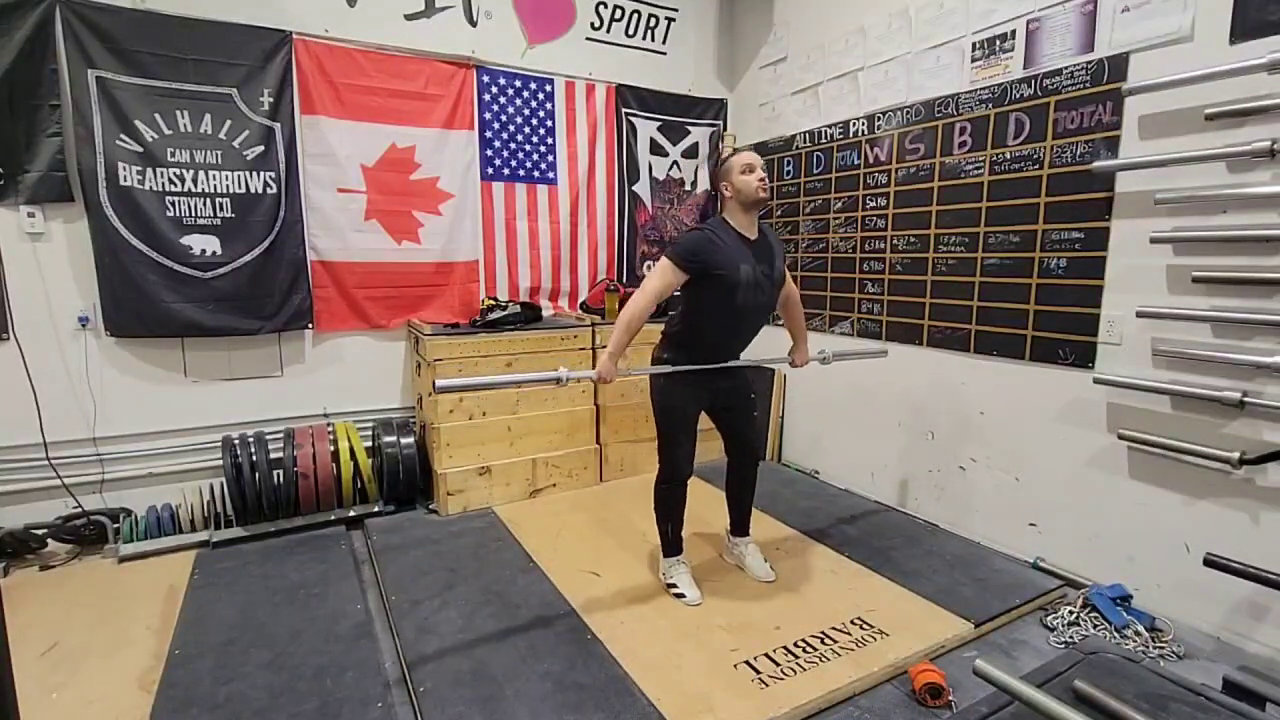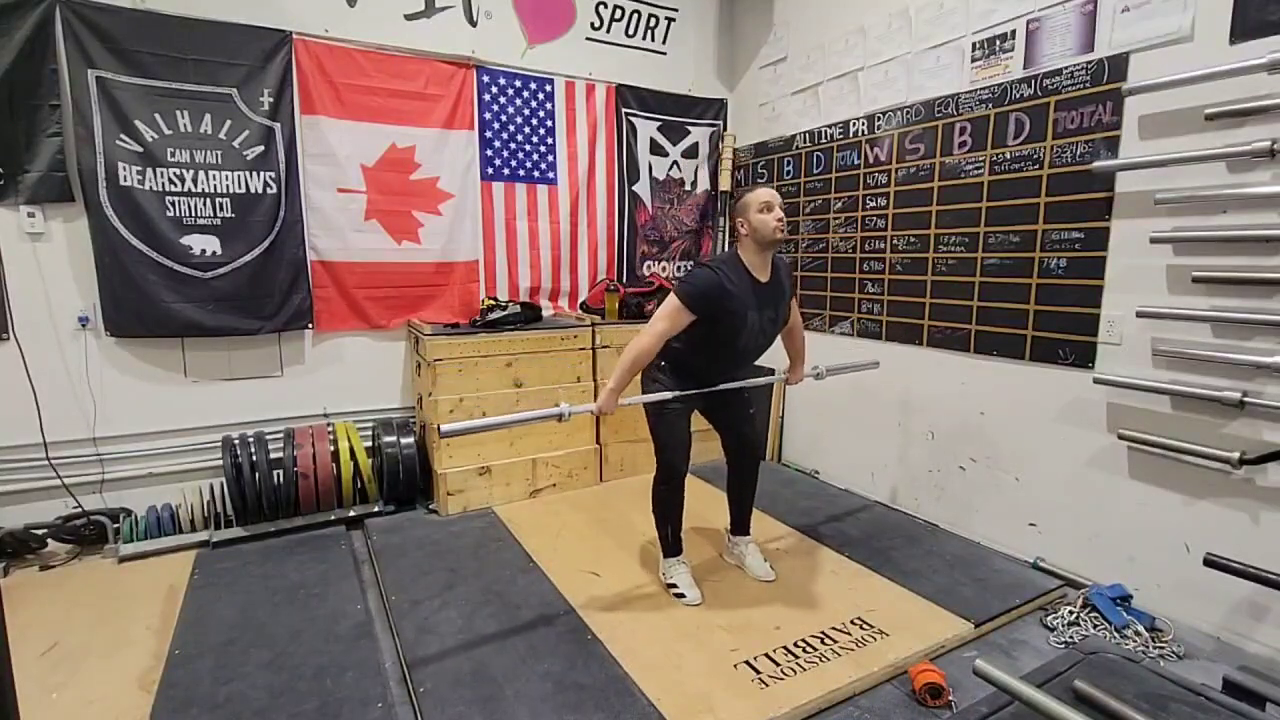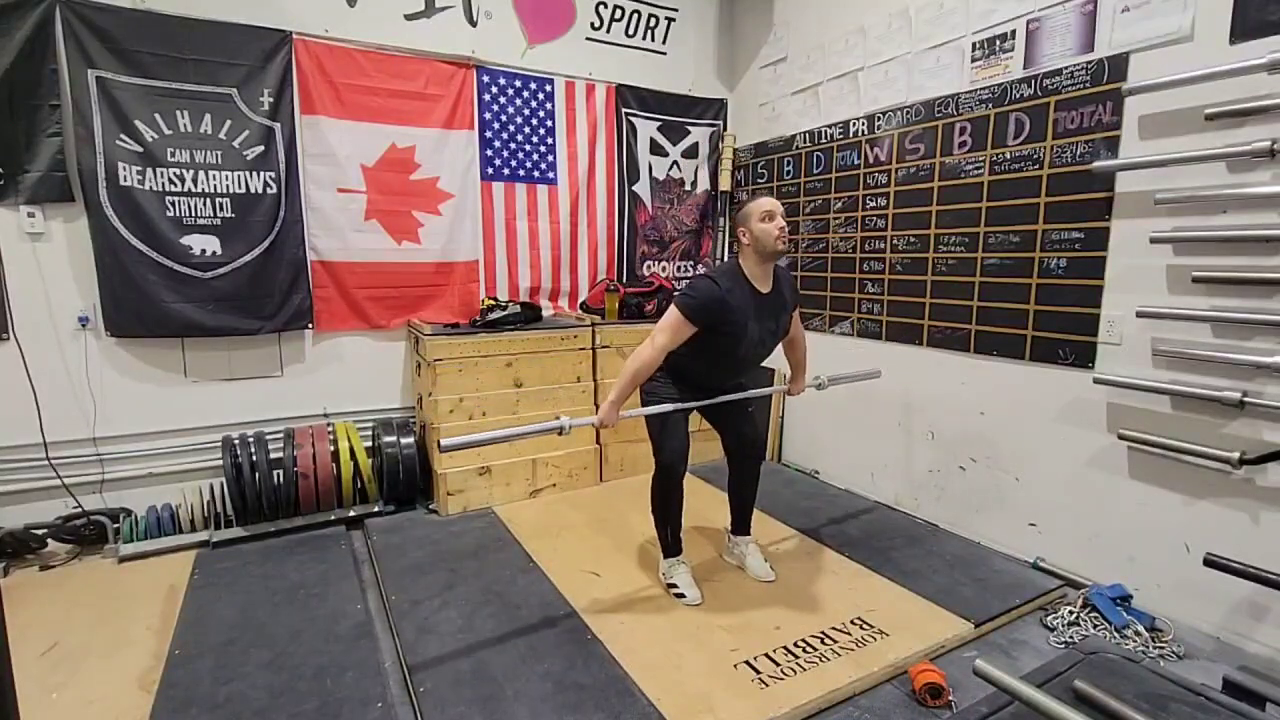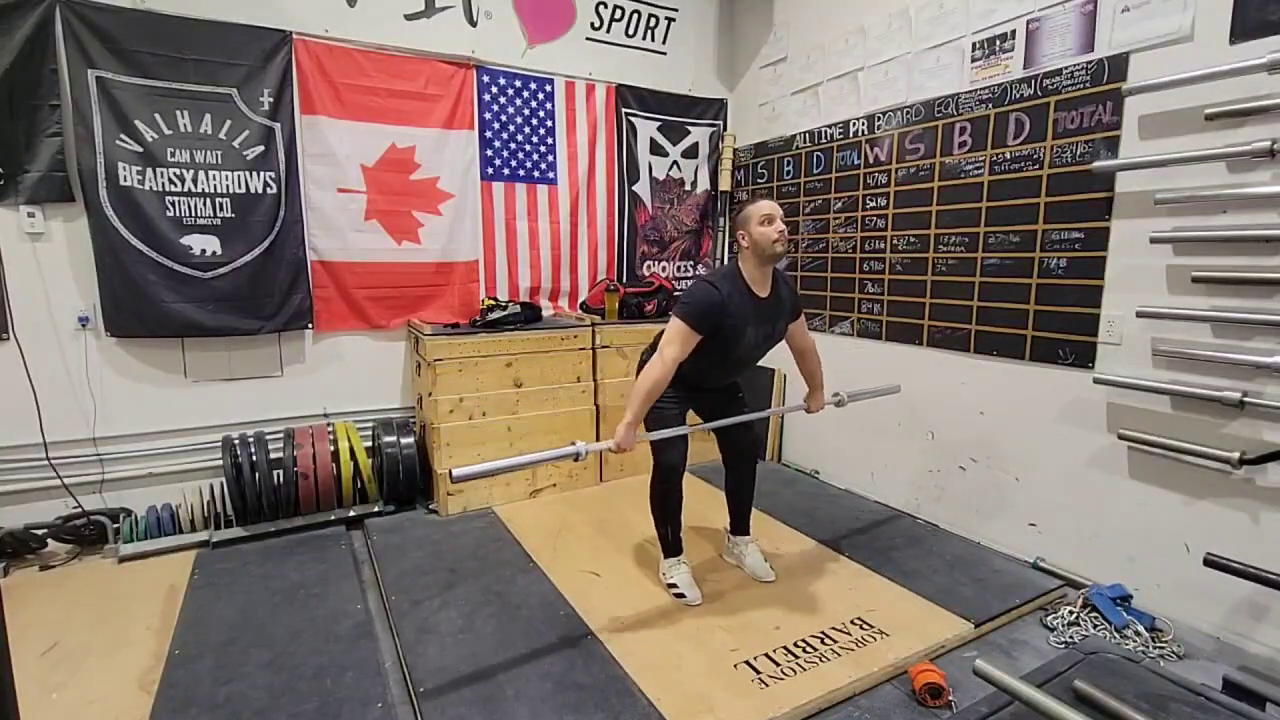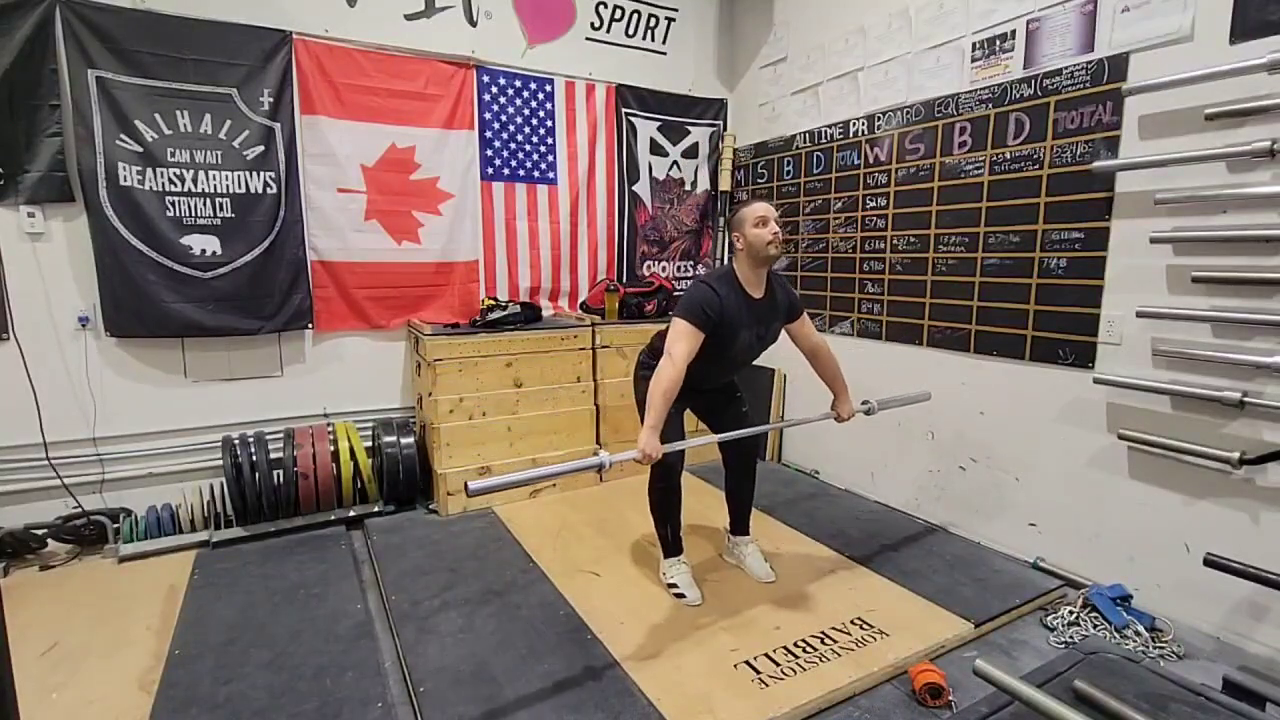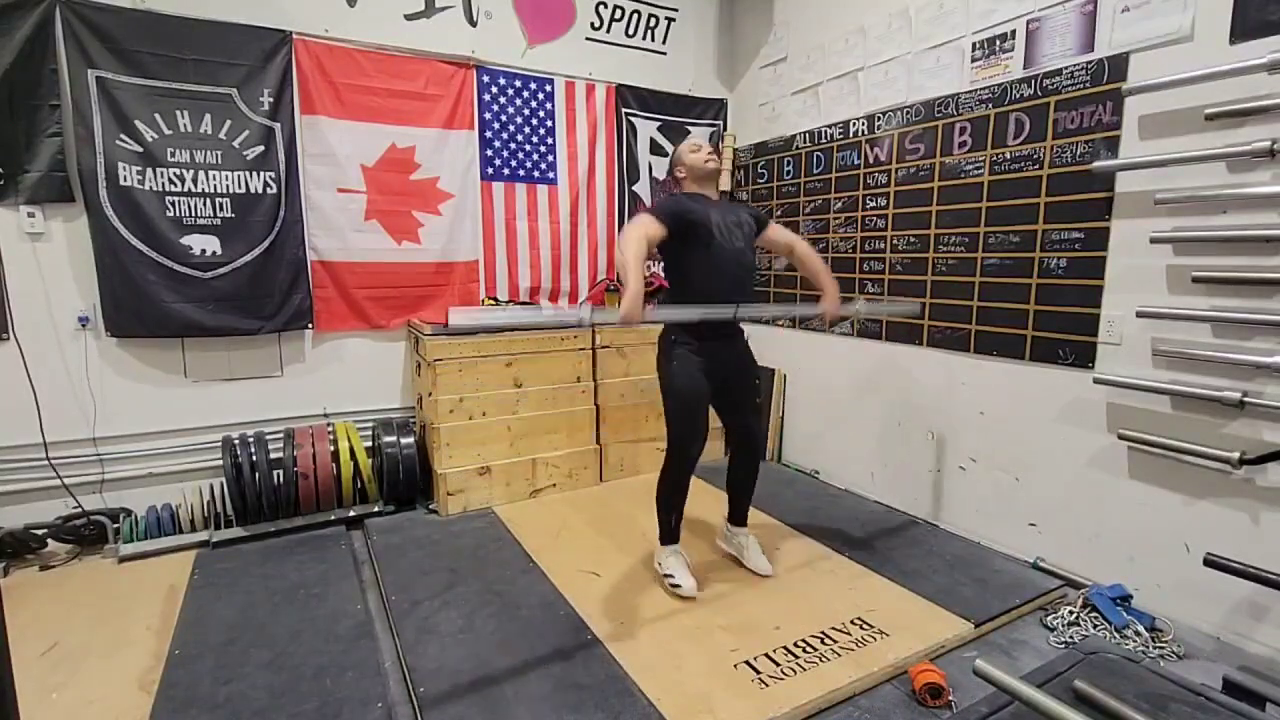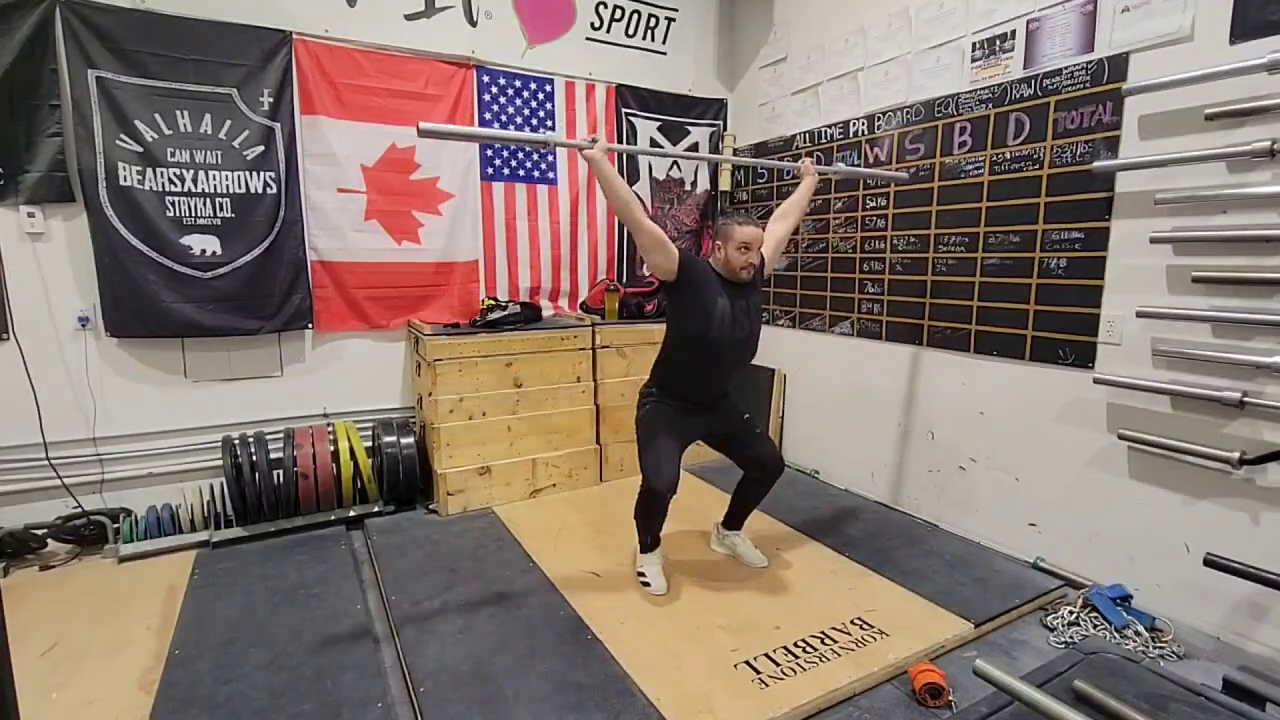
dt=0.4s
person 1, frame 1
left shoulder: (771, 245)
right shoulder: (704, 242)
left elbow: (788, 296)
right elbow: (647, 296)
left wrist: (800, 345)
right wrist: (611, 355)
left hip: (728, 368)
right hip: (680, 369)
left knee: (747, 452)
right knee: (677, 465)
left ankle: (739, 540)
right ankle: (672, 561)
person 1, frame 2
left shoulder: (782, 275)
right shoulder: (713, 279)
left elbow: (792, 323)
right elbow: (655, 333)
left wrist: (797, 366)
right wrist: (613, 389)
left hip: (724, 379)
right hip: (673, 377)
left knee: (749, 449)
right knee: (674, 464)
left ankle: (739, 541)
right ankle: (672, 561)
person 1, frame 3
left shoulder: (785, 285)
right shoulder: (715, 290)
left elbow: (794, 335)
right elbow: (656, 345)
left wrist: (798, 377)
right wrist: (613, 402)
left hip: (724, 382)
right hip: (672, 380)
left knee: (750, 448)
right knee: (672, 462)
left ankle: (739, 541)
right ankle: (672, 560)
person 1, frame 4
left shoulder: (784, 291)
right shoulder: (712, 294)
left elbow: (803, 343)
right elbow: (666, 358)
left wrist: (816, 390)
right wrist: (629, 424)
left hip: (720, 381)
right hip: (672, 382)
left knee: (745, 449)
right knee: (671, 462)
left ankle: (739, 540)
right ankle: (672, 559)
person 1, frame 5
left shoulder: (781, 294)
right shoulder: (710, 294)
left elbow: (814, 346)
right elbow: (674, 360)
left wrist: (841, 396)
right wrist: (650, 433)
left hip: (716, 380)
right hip: (663, 375)
left knee: (744, 449)
right knee: (669, 461)
left ankle: (738, 540)
right ankle: (672, 560)
person 1, frame 6
left shoulder: (741, 213)
right shoulder: (673, 206)
left elbow: (792, 244)
right elbow: (636, 238)
left wrist: (827, 287)
right wrist: (633, 286)
left hip: (732, 345)
right hip: (686, 349)
left knee: (750, 442)
right knee: (686, 448)
left ankle: (737, 532)
right ankle: (669, 548)
person 1, frame 7
left shoulder: (754, 276)
right shoulder: (689, 277)
left elbow: (783, 222)
right elbow: (639, 222)
left wrist: (809, 180)
right wrist: (599, 163)
left hip: (717, 403)
right hip: (667, 404)
left knee: (767, 463)
right knee: (660, 484)
left ankle: (728, 533)
right ankle: (648, 554)
